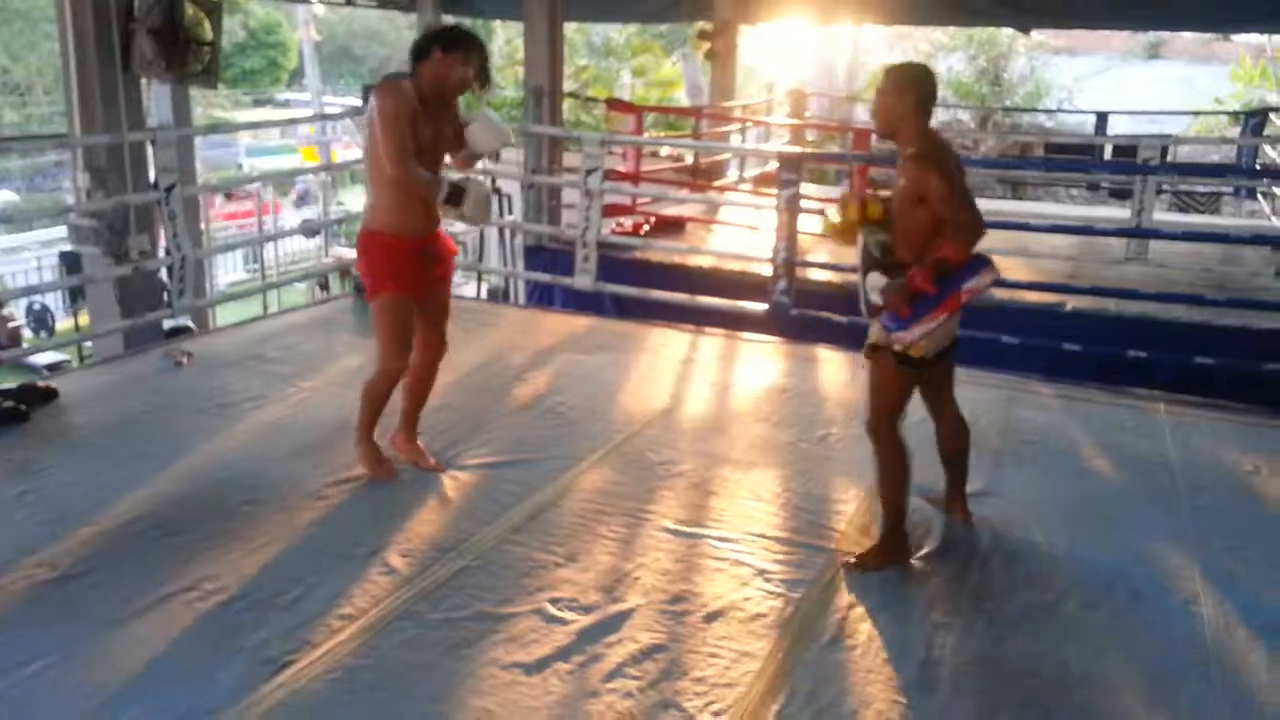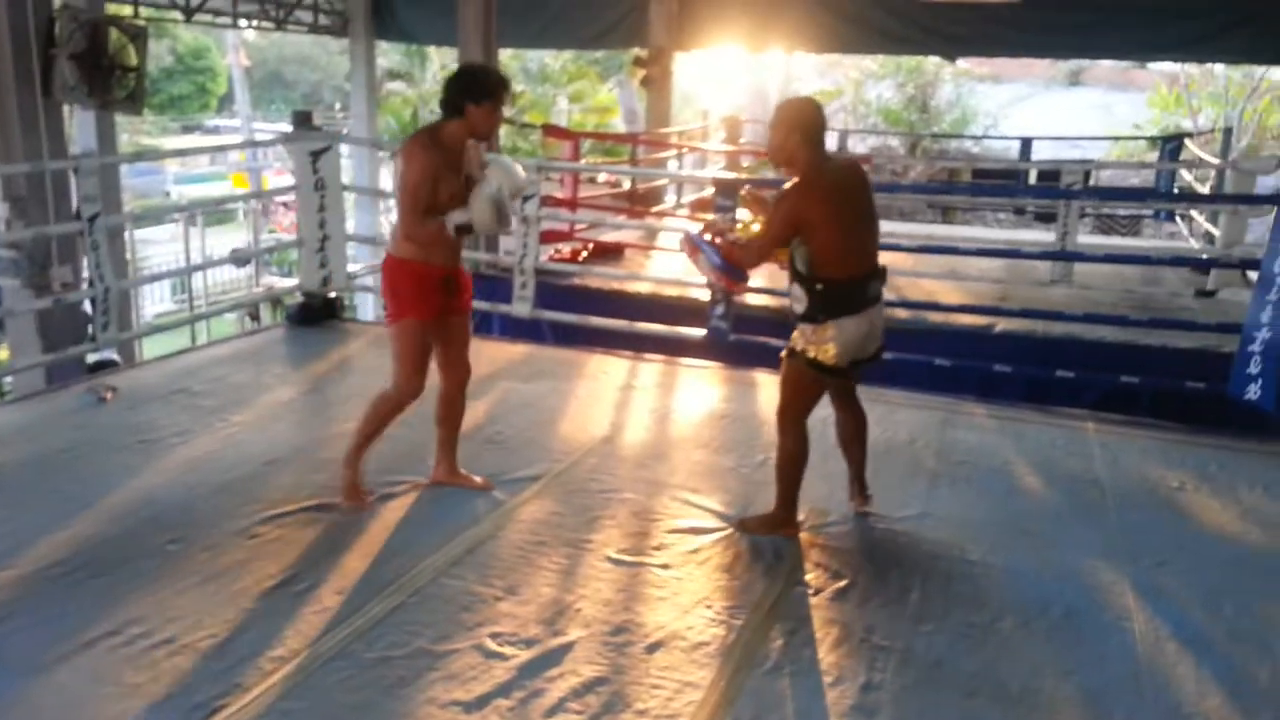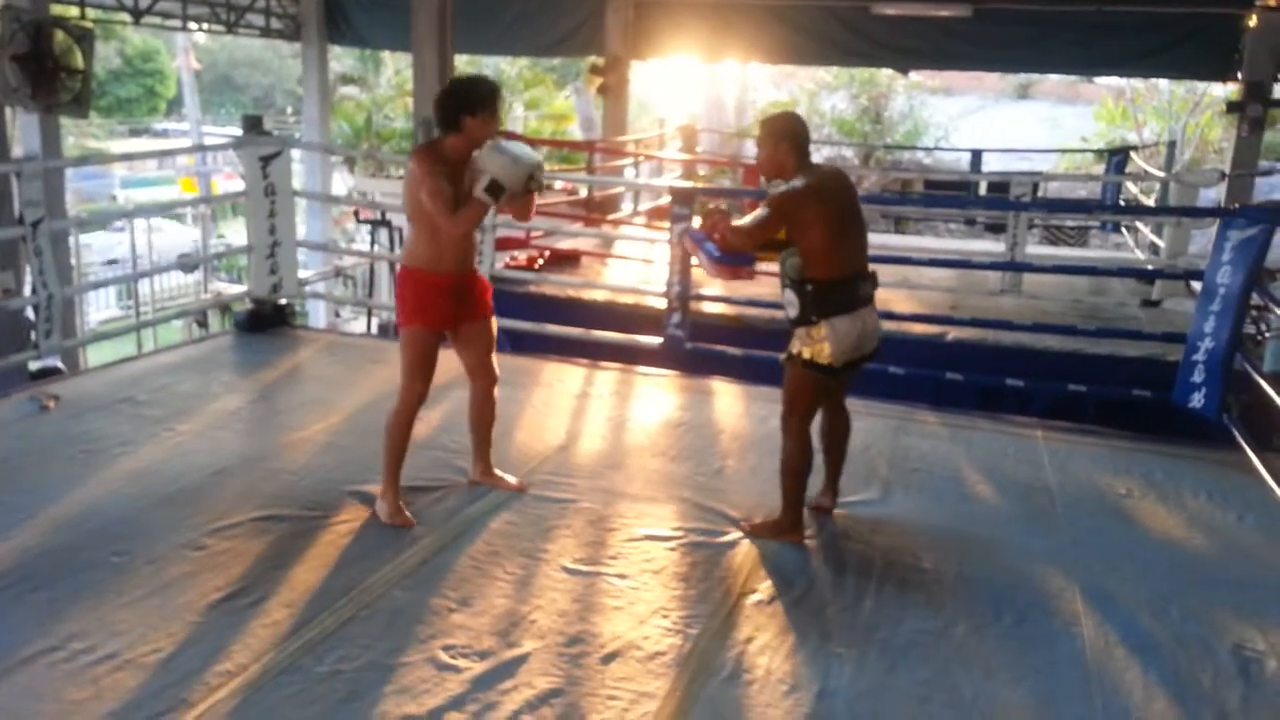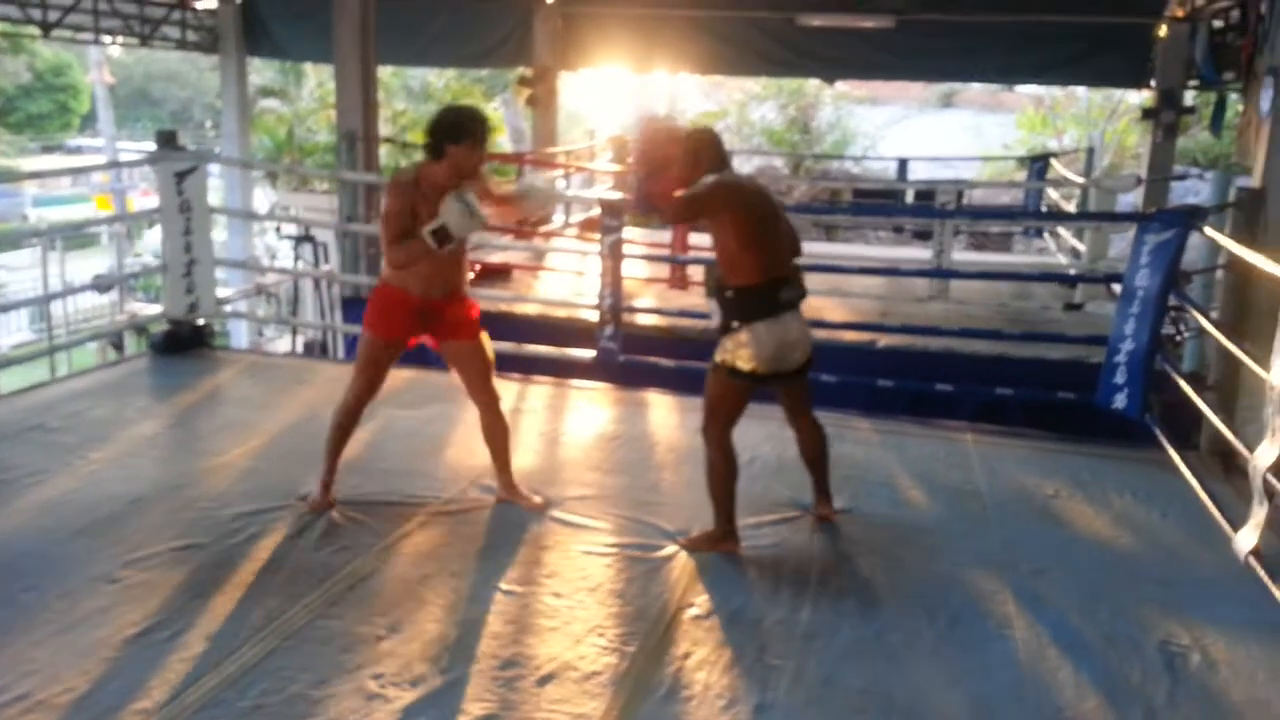
dt=0.7s
person 1, frame 1
left shoulder: (922, 162)
right shoulder: (931, 153)
left elbow: (969, 227)
left wrist: (914, 282)
right wrist: (879, 214)
left hip: (914, 311)
left knee: (881, 425)
right knee: (943, 406)
left ankle: (893, 540)
right ankle: (956, 499)
person 1, frame 2
left shoulder: (799, 194)
right shoulder: (850, 171)
left elbow: (753, 254)
left wrist: (721, 238)
right wrist: (776, 223)
left hip: (831, 323)
right hip: (869, 311)
left knee: (790, 419)
right knee: (844, 398)
left ankle: (784, 516)
right ankle: (859, 486)
person 1, frame 3
left shoulder: (793, 194)
right shoulder: (835, 179)
left elbow: (744, 238)
left wrist: (718, 226)
right wrist: (771, 233)
left hip: (824, 325)
right hip: (860, 313)
left knee: (794, 423)
right knee: (833, 403)
left ankle: (789, 522)
right ankle: (829, 490)
person 1, frame 4
left shoulder: (718, 191)
right shoulder: (756, 192)
left elbow: (676, 211)
right elbow: (791, 246)
left wrist: (669, 172)
left hip: (751, 332)
right hip: (790, 321)
left knee: (715, 432)
right knee: (801, 415)
left ankle: (724, 533)
right ankle: (824, 500)
person 2, frame 1
left shoulder: (443, 104)
right shoulder: (393, 94)
left elbow: (462, 158)
right elbow: (400, 174)
left wrist: (479, 147)
right wrist: (452, 191)
left hip: (429, 244)
right hip: (386, 249)
left knee: (430, 350)
right knee: (394, 361)
left ankle: (406, 436)
right ankle: (365, 438)
person 2, frame 2
left shoulder: (470, 149)
right shoulder: (423, 149)
right elbow: (411, 228)
right wrist: (464, 224)
left hip: (448, 274)
right hip: (410, 275)
left knee: (458, 373)
right knee: (410, 385)
left ankle: (446, 465)
right ankle: (352, 460)
person 2, frame 3
left shoulder: (478, 160)
right shoulder: (426, 162)
left elbow: (521, 212)
right elbow: (457, 225)
left wrist: (524, 178)
right wrist: (493, 187)
left hip: (467, 282)
right hip: (424, 285)
left knee: (486, 379)
right knee: (413, 391)
left ankle: (482, 467)
right ankle: (388, 492)
person 2, frame 4
left shoulder: (470, 180)
right shoulder: (405, 187)
left elbow: (505, 208)
right elbow: (395, 259)
left wrist: (521, 204)
right wrist: (441, 233)
left hip: (451, 305)
right hip: (397, 300)
left knee: (487, 398)
right knee: (359, 394)
left ankle: (507, 484)
right ankle: (326, 480)
